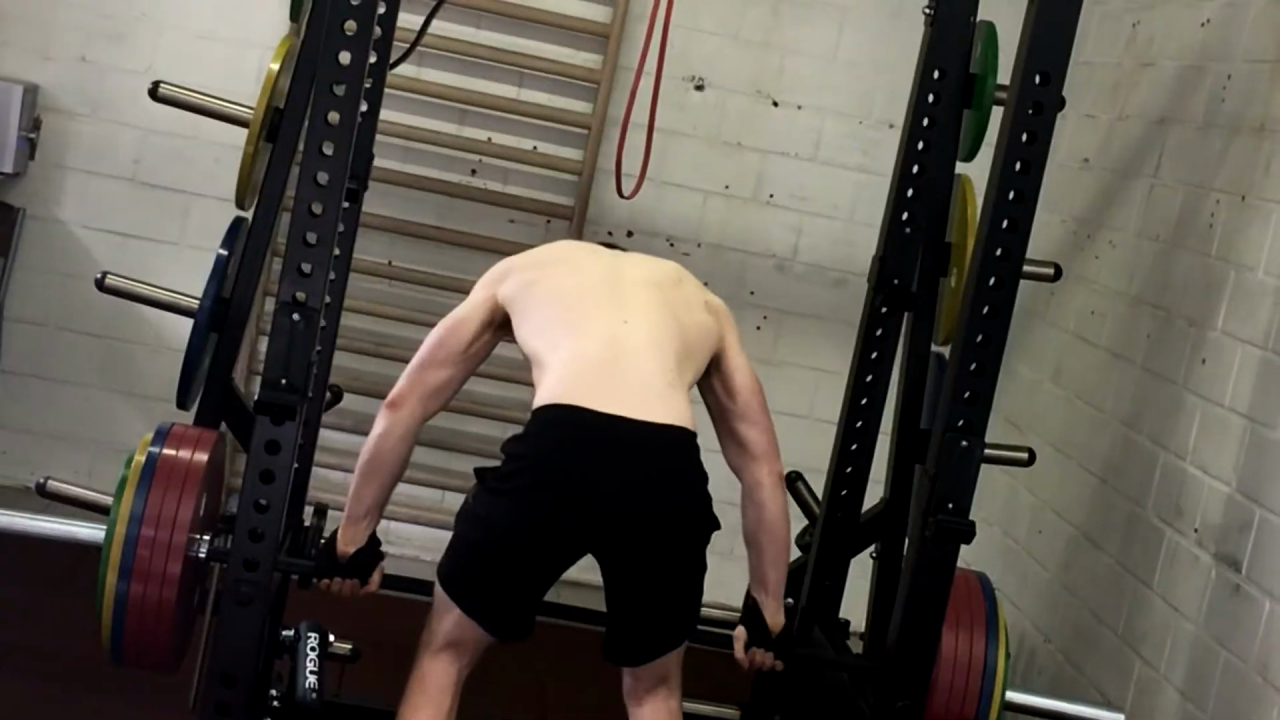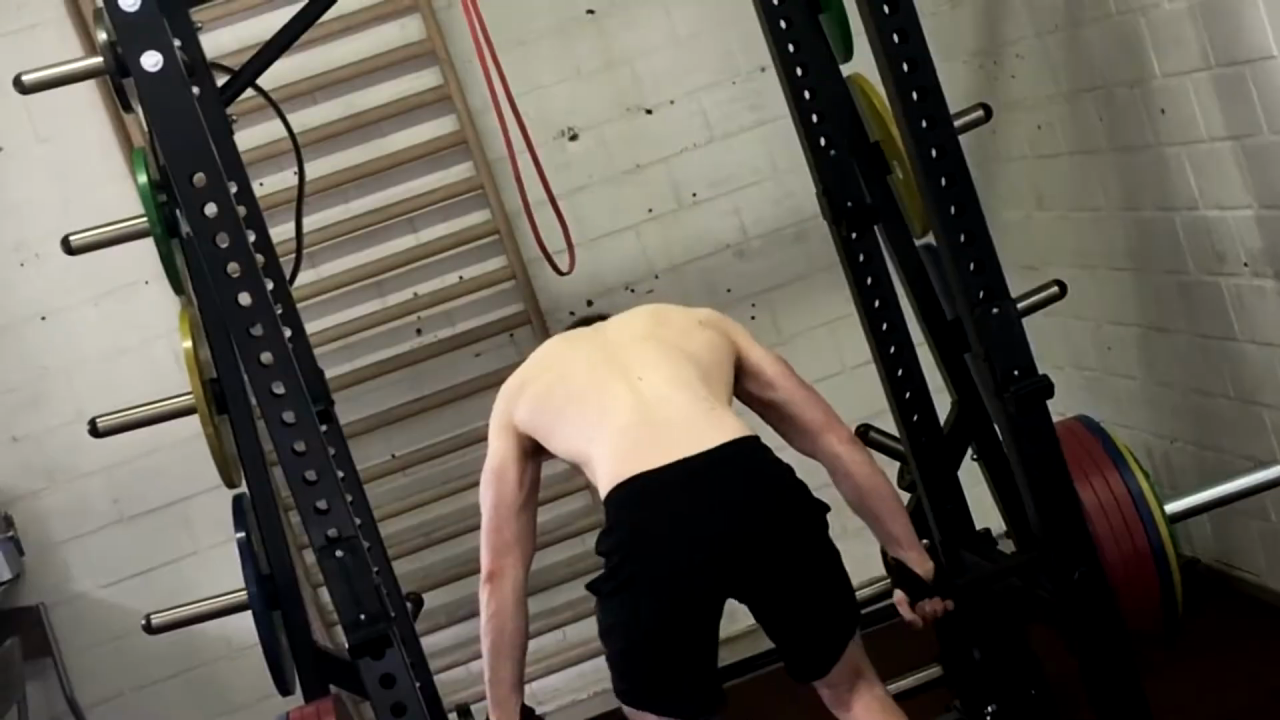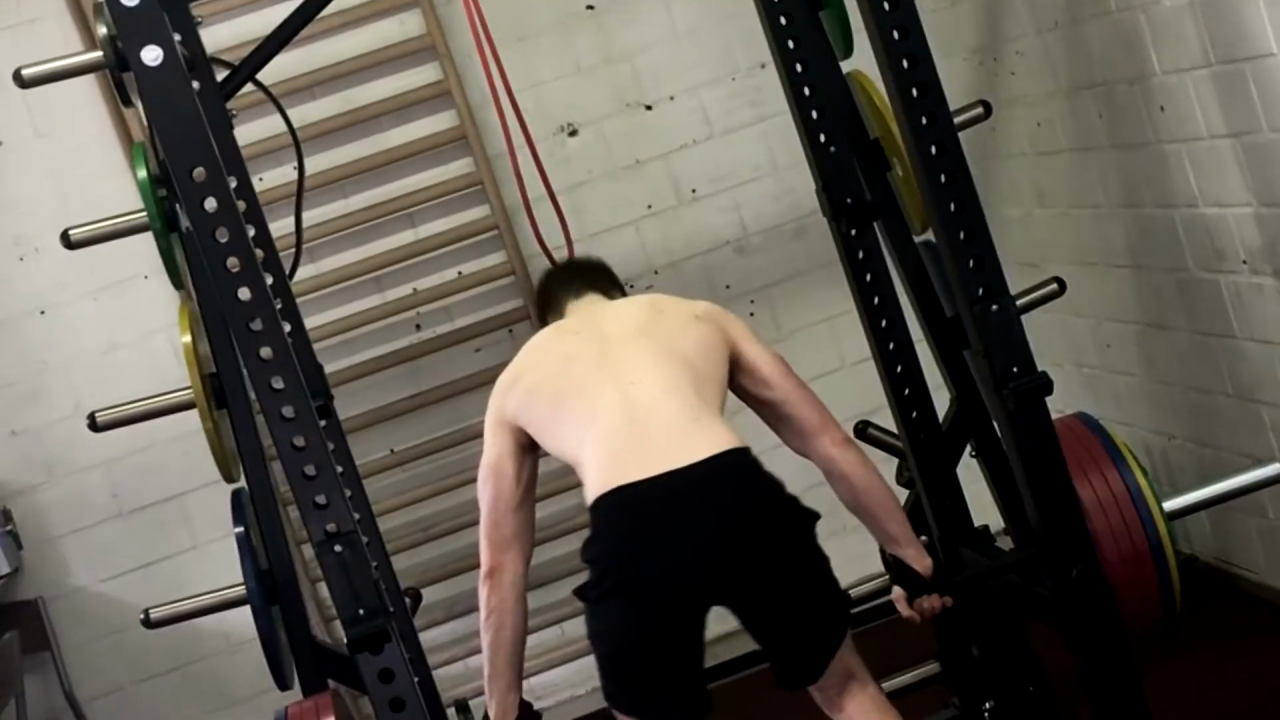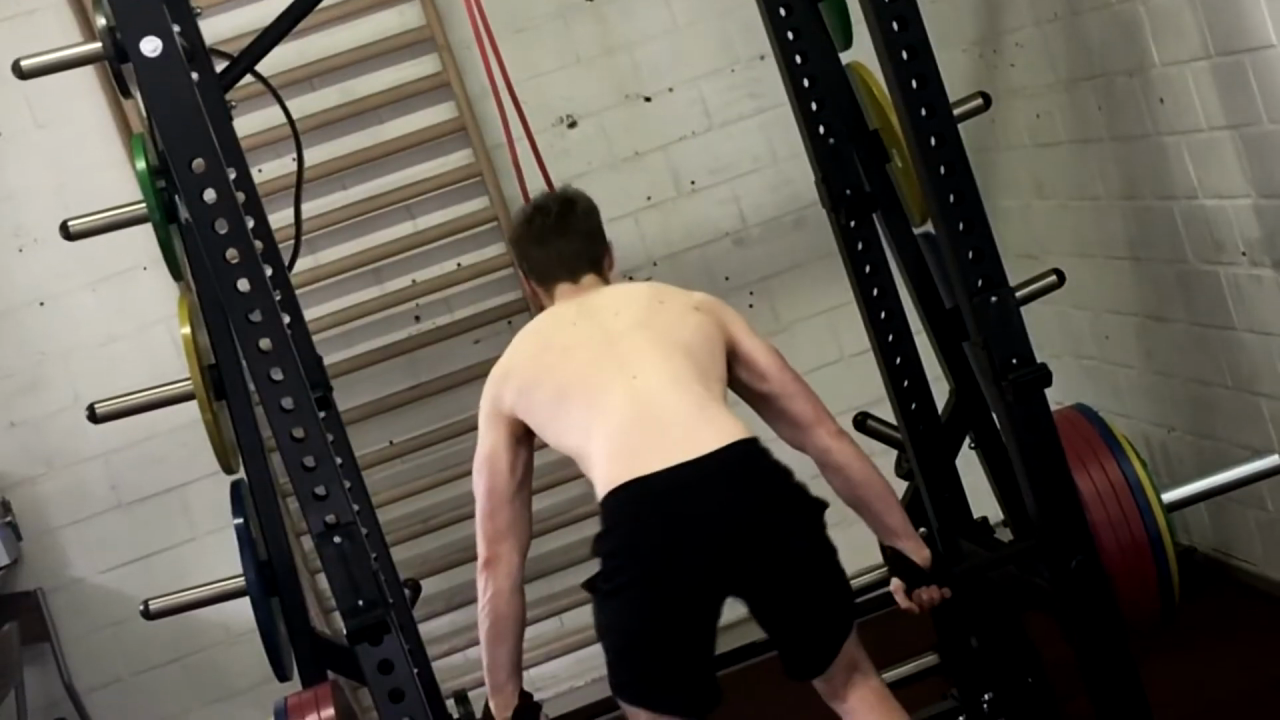
dt=0.3s
person 1, frame 1
left shoulder: (525, 268)
right shoulder: (703, 303)
left elbow: (405, 404)
right elbow: (761, 465)
left wrist: (354, 537)
right wrist: (768, 611)
left hip: (558, 453)
right hip: (668, 479)
left knee: (446, 651)
person 1, frame 2
left shoulder: (522, 386)
right shoulder: (700, 322)
left elbow: (501, 571)
right elbow: (835, 442)
right wrist: (915, 562)
left hip: (646, 527)
right hip: (759, 491)
person 1, frame 3
left shoulder: (517, 378)
right shoulder: (699, 315)
left elbow: (500, 565)
right elbow: (829, 443)
right wrist: (912, 556)
left hip: (632, 542)
right hip: (744, 501)
person 1, frame 4
left shoulder: (511, 372)
right shoulder: (694, 306)
left elbow: (498, 556)
right elbow: (822, 435)
right wrist: (910, 548)
left hip: (644, 530)
right hip: (758, 493)
